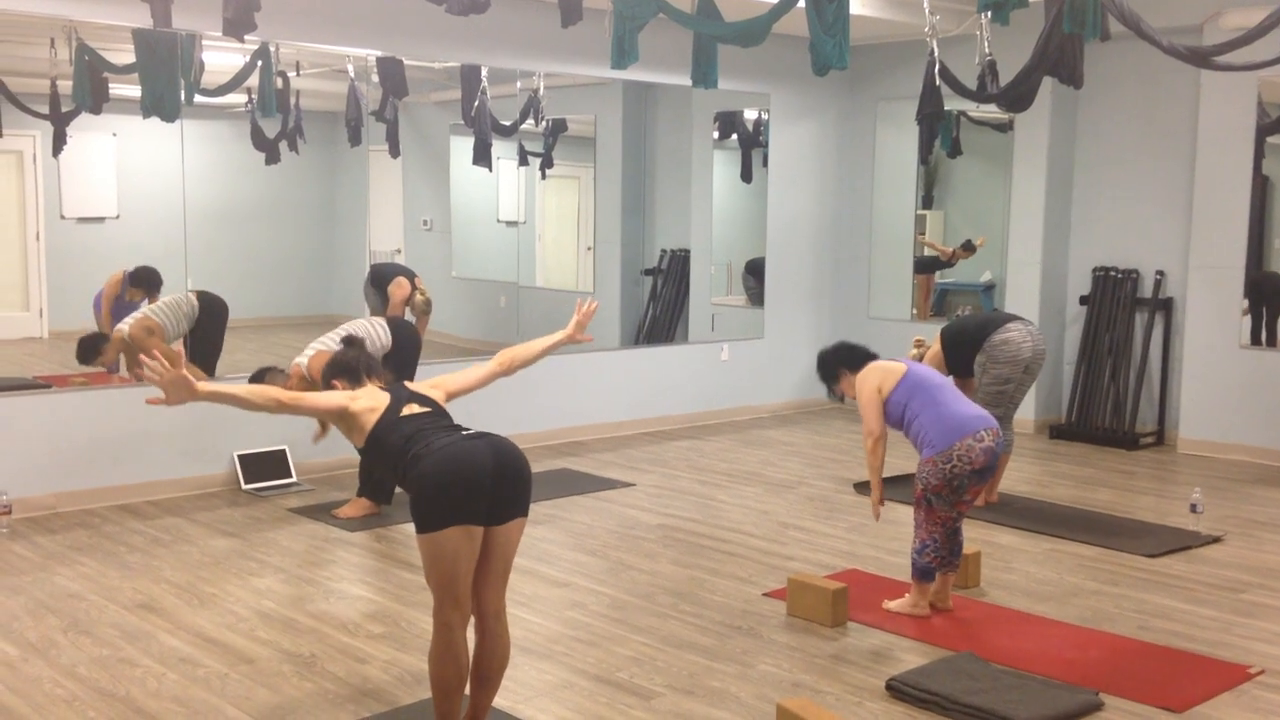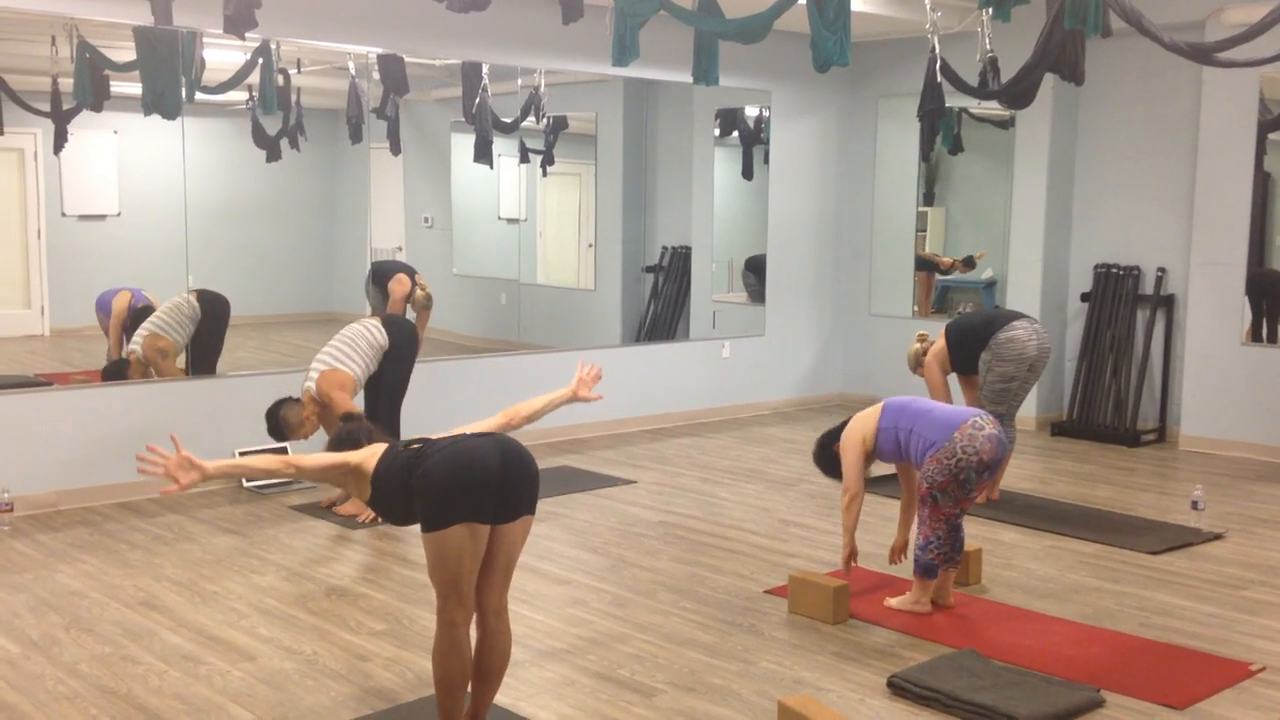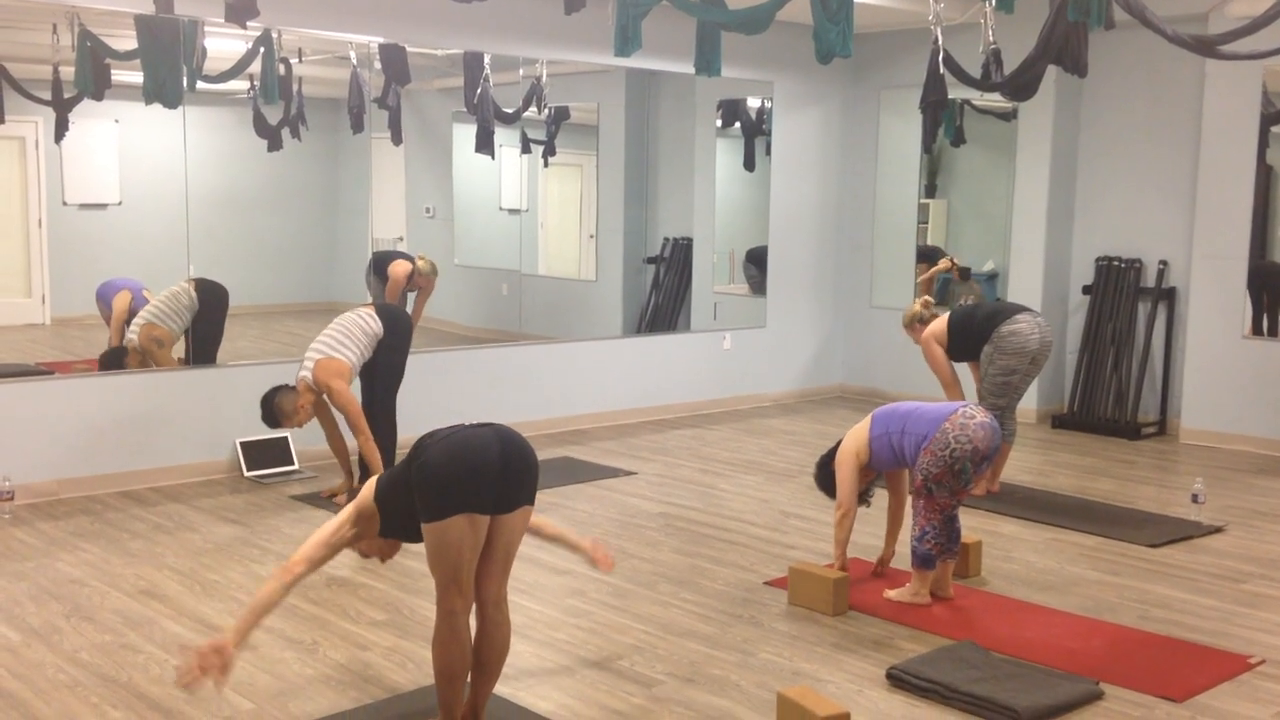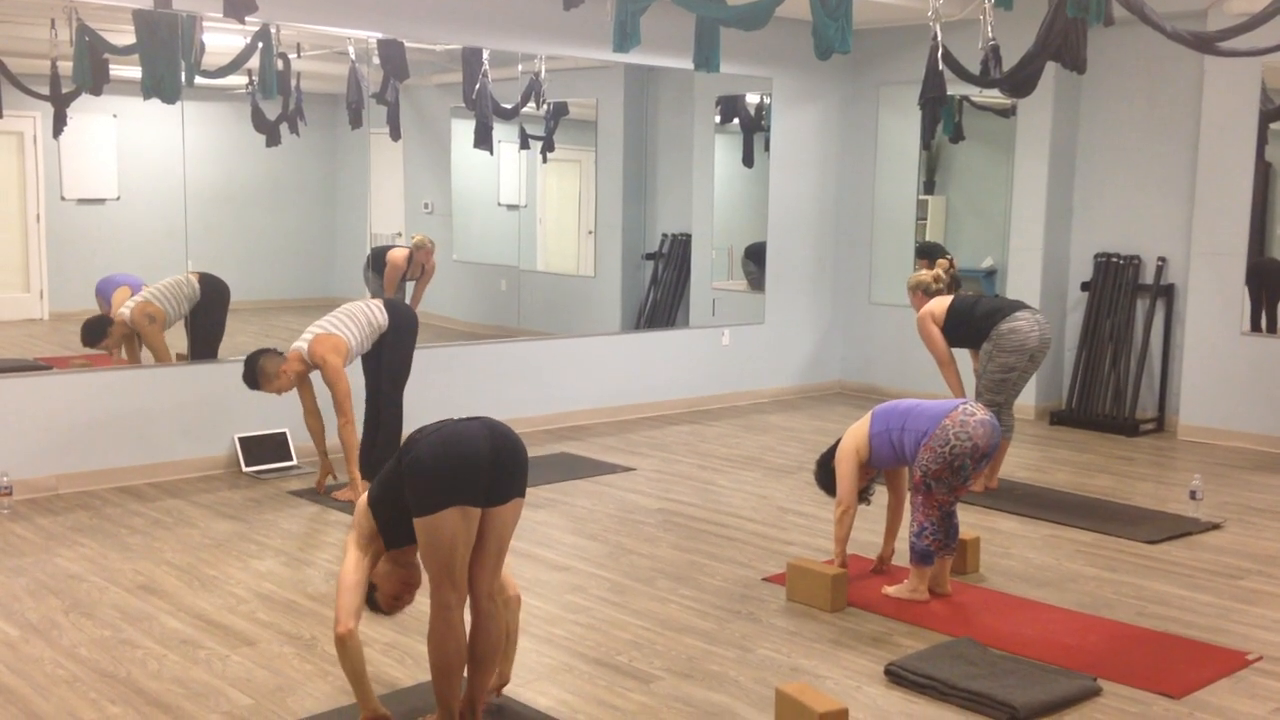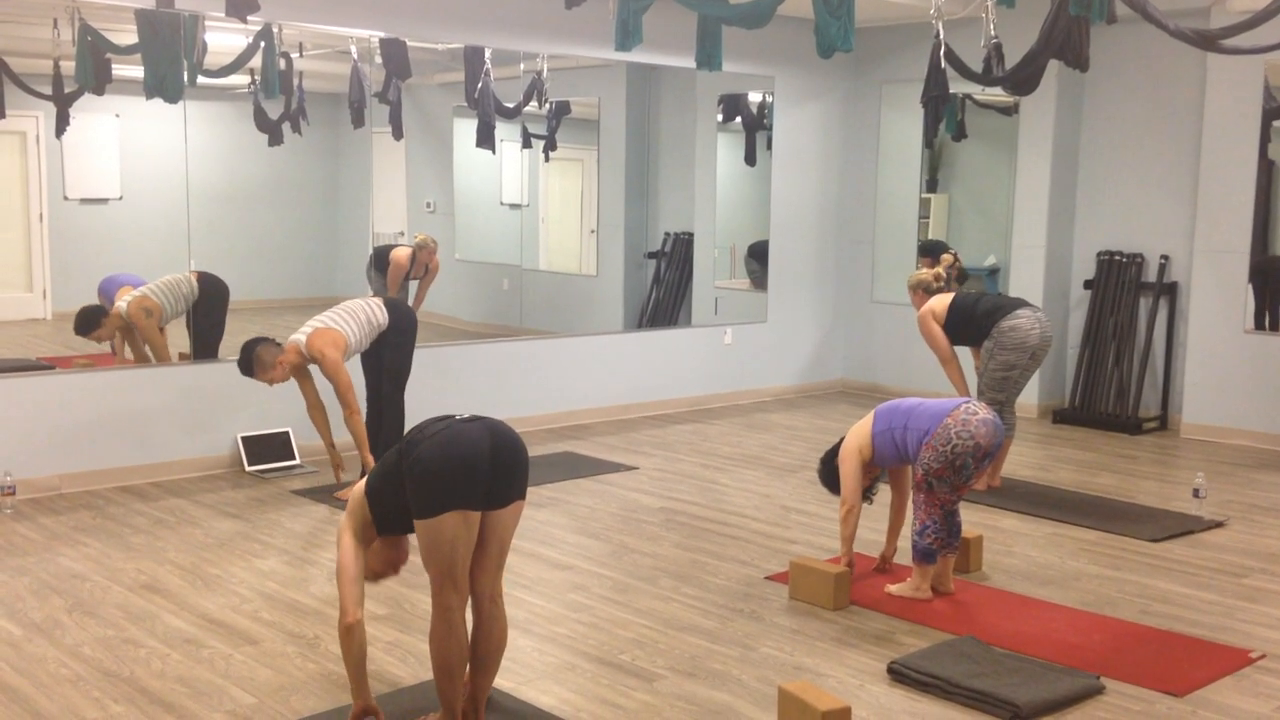
dt=0.7s
person 1, frame 1
left shoulder: (349, 402)
right shoulder: (427, 388)
left elbow: (281, 400)
right elbow: (502, 362)
left wrist: (199, 390)
right wrist: (565, 335)
left hip: (447, 474)
right hip: (507, 459)
left knee: (451, 620)
right knee: (491, 611)
person 1, frame 2
left shoulder: (353, 464)
right shoulder: (419, 448)
left elbow: (287, 465)
right elbow: (509, 418)
left wrist: (205, 470)
right wrist: (571, 394)
left hip: (454, 478)
right hip: (516, 461)
left knee: (455, 619)
right knee: (493, 611)
person 1, frame 3
left shoulder: (362, 515)
left elbow: (292, 571)
right elbow: (517, 516)
left wrist: (233, 639)
right wrist: (580, 544)
left hip: (452, 463)
right hip: (514, 447)
left knee: (454, 608)
right knee: (492, 600)
person 1, frame 4
left shoulder: (366, 541)
left elbow: (345, 629)
right elbow: (509, 596)
right wrist: (503, 671)
left hip: (443, 460)
right hip: (506, 445)
left knee: (448, 604)
right knee: (487, 595)
person 1, frame 5
left shoulder: (358, 522)
left elbow: (351, 618)
right elbow: (473, 595)
right wrist: (476, 671)
left hip: (444, 460)
left knee: (448, 606)
right knee: (488, 595)
person 2, frame 1
left shoulder: (867, 378)
right shoulder: (900, 368)
left elbow: (875, 435)
left wrist: (876, 487)
right wrist: (931, 481)
left hip: (953, 448)
right hip: (989, 434)
left knee: (930, 525)
right knee: (950, 521)
left ankle: (918, 601)
right ankle: (941, 594)
person 2, frame 2
left shoulder: (853, 433)
right shoulder: (891, 432)
left elbow: (852, 493)
right elbow: (911, 488)
left wrist: (849, 542)
right wrist: (902, 536)
left hip: (960, 445)
left knee: (932, 521)
right knee: (950, 518)
left ankle: (919, 599)
right ankle: (942, 592)
person 2, frame 3
left shoulder: (849, 449)
right shoulder: (885, 446)
left elbow: (845, 509)
right elbow: (897, 499)
left wrist: (839, 557)
right wrist: (888, 549)
left hip: (954, 435)
left knee: (926, 510)
right knee: (945, 509)
left ankle: (918, 591)
right ankle: (942, 583)
person 2, frame 4
left shoulder: (849, 446)
right shoulder: (884, 444)
left elbow: (845, 506)
right elbow: (897, 497)
left wrist: (839, 554)
right wrist: (887, 547)
left hip: (953, 432)
left knee: (925, 506)
right knee: (943, 505)
left ankle: (916, 587)
right ankle: (939, 580)
person 2, frame 5
left shoulder: (852, 446)
right shoulder: (888, 444)
left elbow: (850, 505)
right elbow: (900, 497)
left wrist: (846, 553)
right wrist: (890, 547)
left hip: (956, 431)
left knee: (926, 503)
right knee: (946, 503)
left ankle: (919, 586)
right ankle: (942, 578)
person 3, frame 1
left shoulder: (930, 363)
right shoulder: (953, 352)
left hip: (1004, 344)
right hip: (1034, 338)
right knee: (1002, 422)
right ankle: (990, 491)
person 3, frame 2
left shoulder: (933, 359)
right shoulder: (960, 349)
right elbow: (974, 406)
left hip: (1009, 343)
right hip: (1039, 337)
right knee: (1005, 420)
right ankle: (992, 488)
person 3, frame 3
left shoulder: (929, 336)
right shoulder: (958, 325)
left elbow: (951, 386)
right elbow: (983, 380)
left hip: (1012, 336)
left knee: (989, 412)
right knee: (1006, 411)
left ankle: (977, 481)
right ankle: (992, 479)
person 3, frame 4
left shoulder: (926, 315)
right shoulder: (959, 306)
left elbow: (946, 363)
right elbow: (978, 357)
left hip: (1010, 333)
right hip: (1039, 325)
left knee: (985, 409)
right knee: (1002, 408)
left ankle: (975, 478)
right ankle: (990, 477)
person 3, frame 5
left shoulder: (926, 313)
right shoulder: (958, 303)
left elbow: (949, 361)
right elbow: (979, 354)
left hip: (1012, 330)
right hip: (1040, 323)
left knee: (987, 407)
right knee: (1004, 406)
left ankle: (978, 477)
right ankle: (993, 475)
person 4, frame 1
left shoulder: (318, 368)
right shoulder: (296, 374)
right wrist: (324, 424)
left hip: (401, 339)
right hip: (385, 340)
left ankle: (372, 499)
right ankle: (369, 494)
person 4, frame 2
left shoulder: (330, 395)
right shoulder: (311, 400)
left hip: (399, 337)
right hip: (375, 333)
left knee: (385, 417)
right knee: (374, 416)
person 4, frame 3
left shoulder: (329, 383)
right shoulder: (304, 387)
left elbow: (364, 436)
right elbow: (332, 433)
right wrist: (348, 479)
left hip: (392, 325)
right hip: (367, 322)
left knee: (382, 406)
right knee: (370, 405)
right ankle: (367, 481)
person 4, frame 4
left shoulder: (325, 358)
right shoulder: (294, 359)
left elbow: (346, 419)
right elbow: (311, 413)
left wrist: (354, 474)
right wrist: (324, 460)
left hip: (397, 322)
right hip: (375, 324)
left knee: (388, 403)
right knee: (374, 403)
right ankle: (369, 476)
person 4, frame 5
left shoulder: (323, 352)
right shoulder: (292, 353)
left elbow: (351, 410)
right elbow: (314, 406)
left wrist: (366, 457)
right wrist: (332, 451)
left hip: (396, 321)
right hip: (375, 325)
left knee: (389, 402)
right knee: (375, 402)
